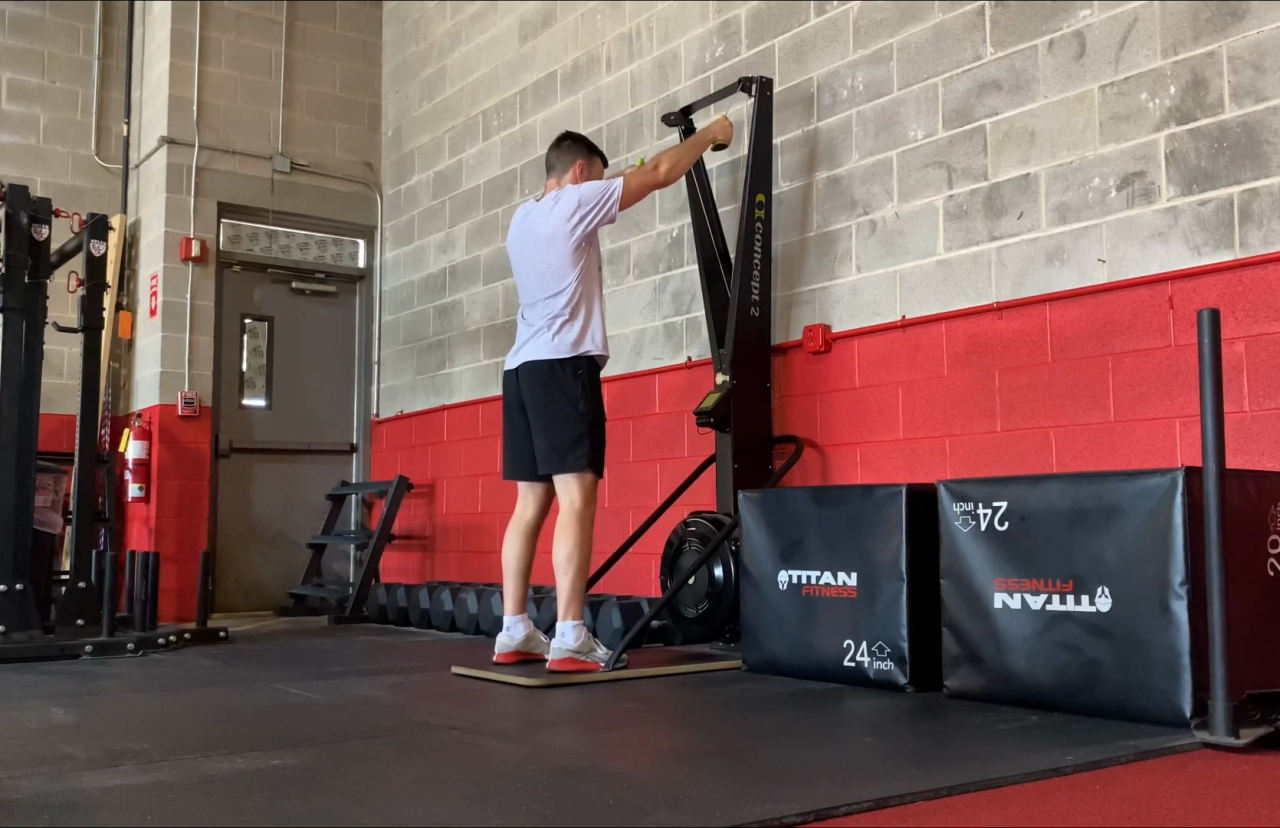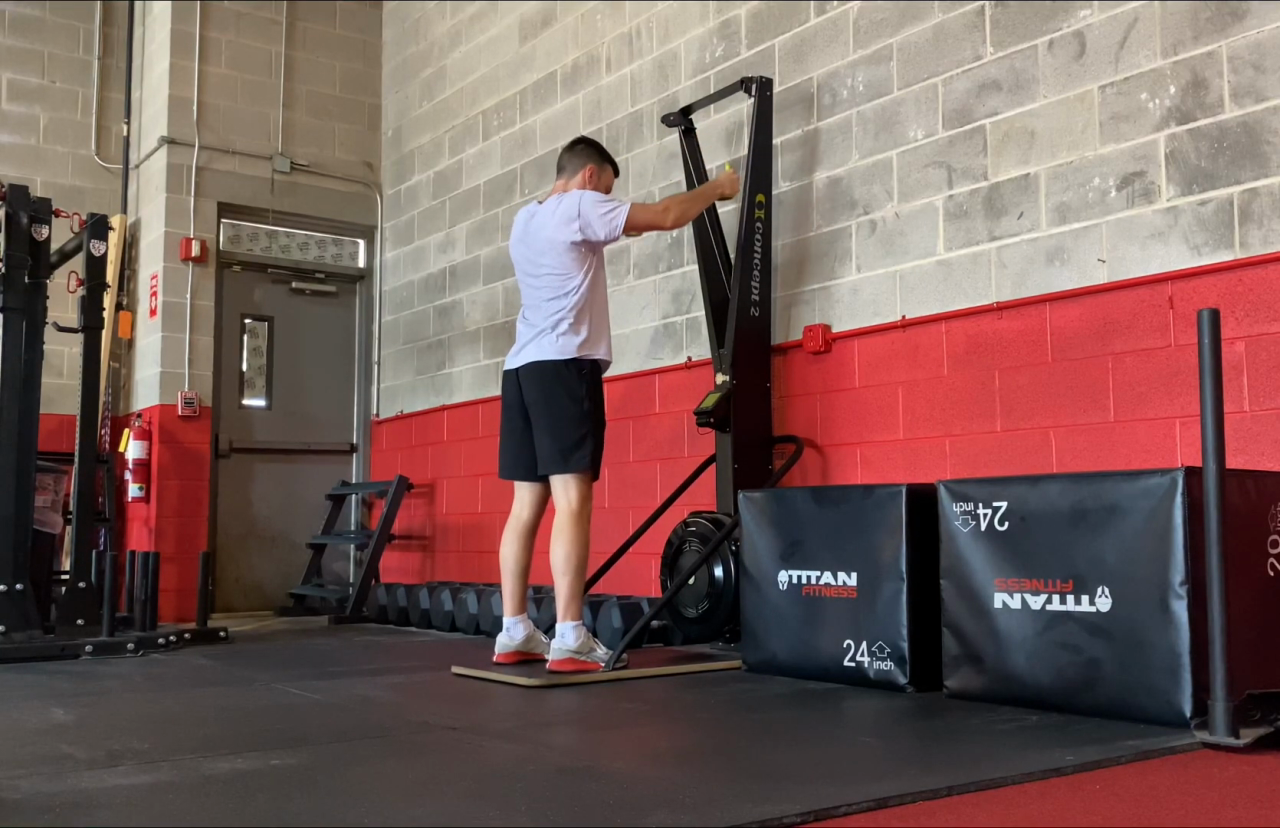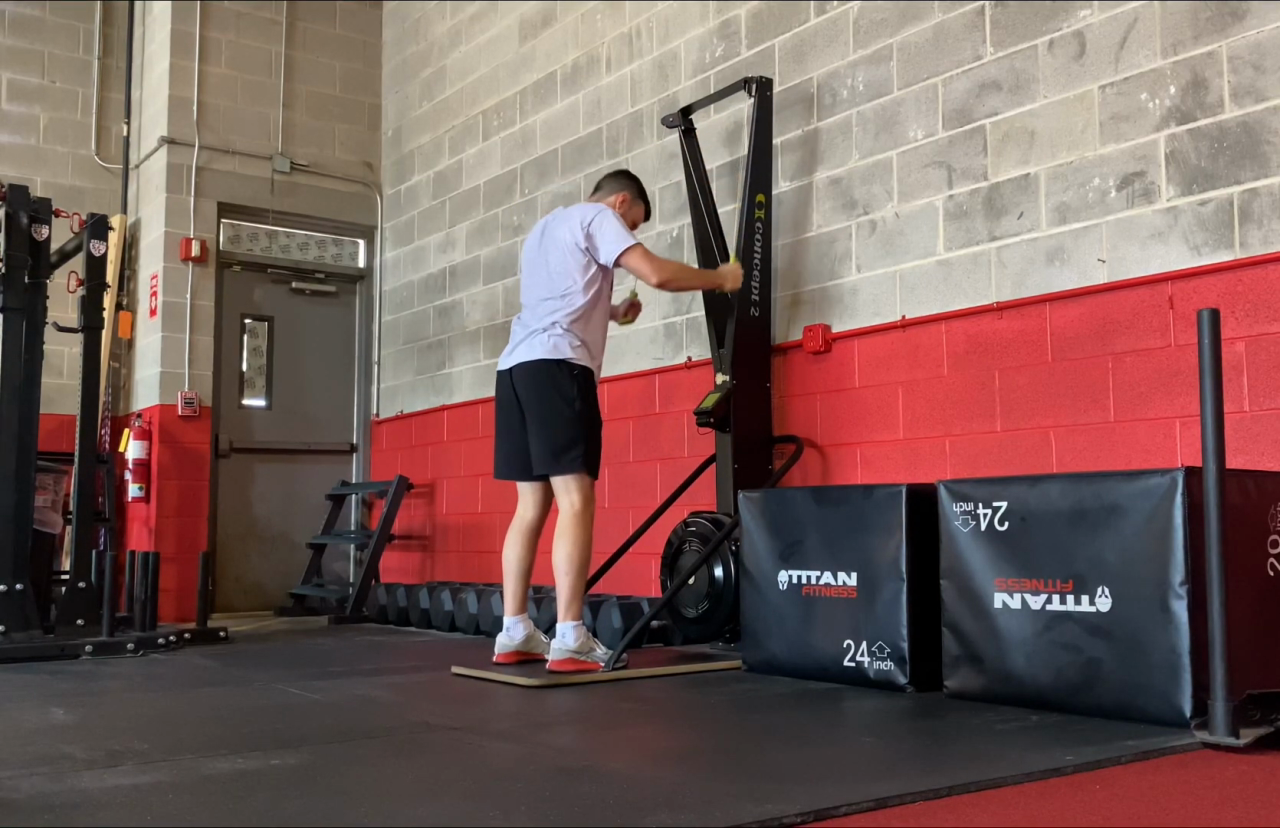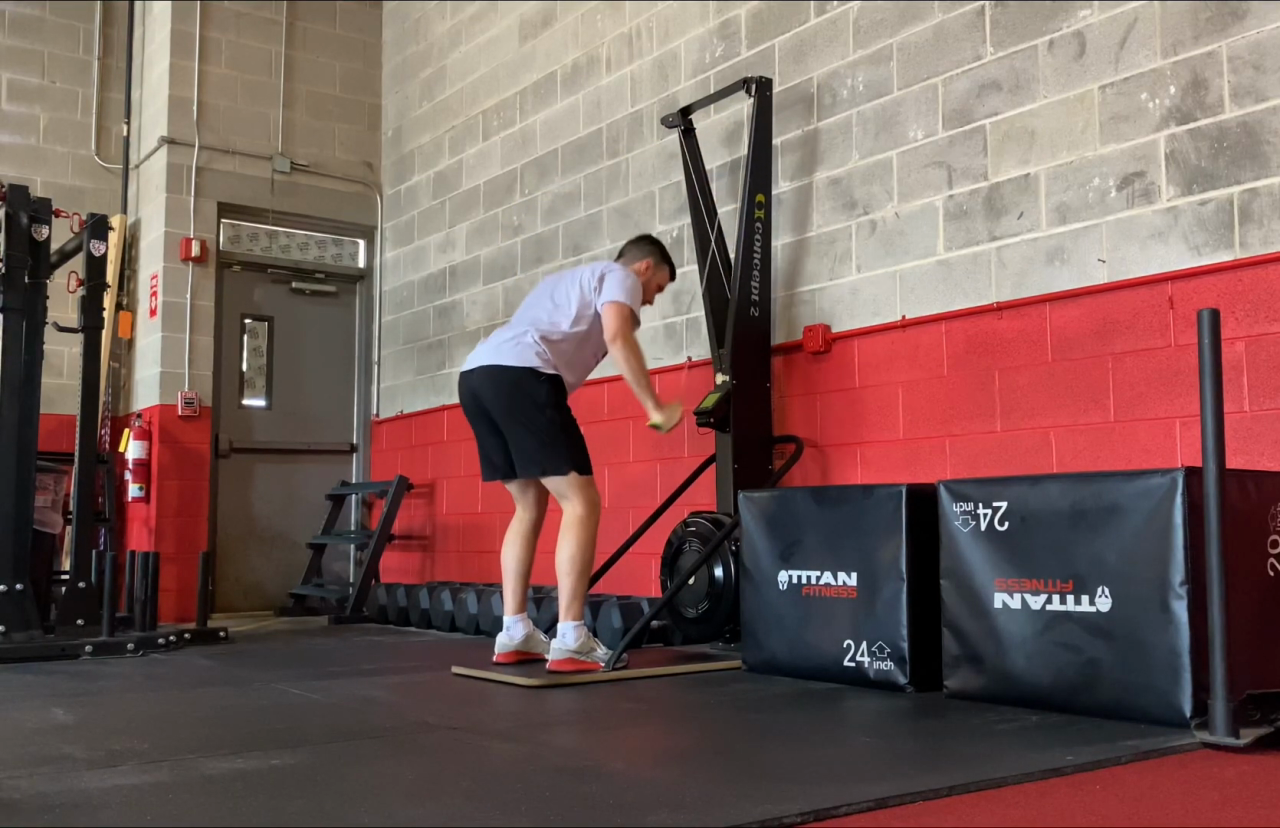
dt=0.5s
person 1, frame 1
left shoulder: (524, 217)
right shoulder: (574, 202)
right elbow: (661, 172)
left wrist: (653, 162)
right wrist: (711, 133)
left hip: (523, 368)
right hip: (563, 364)
left knee: (531, 503)
right knee: (576, 499)
left ankle: (515, 632)
right ankle: (570, 639)
person 1, frame 2
left shoulder: (526, 219)
right shoulder: (578, 207)
right elbow: (666, 217)
left wrist: (617, 225)
right wrist: (716, 187)
left hip: (522, 368)
right hip: (563, 365)
left knee: (528, 503)
right knee: (572, 500)
left ankle: (514, 632)
right ankle: (569, 640)
person 1, frame 3
left shoulder: (546, 227)
right shoulder: (596, 216)
right elbow: (656, 273)
left wrist: (609, 311)
right wrist: (718, 278)
left hip: (514, 365)
right hip: (554, 364)
left knee: (532, 504)
right knee: (575, 499)
left ankle: (515, 633)
right ankle: (569, 641)
person 1, frame 4
left shoulder: (576, 277)
right shoulder: (618, 275)
right elbow: (617, 337)
left wrist: (554, 412)
right wrist: (655, 406)
left hip: (477, 373)
right hip: (518, 375)
left knee: (530, 504)
right knee: (580, 502)
left ankle: (515, 632)
right ankle: (572, 641)
